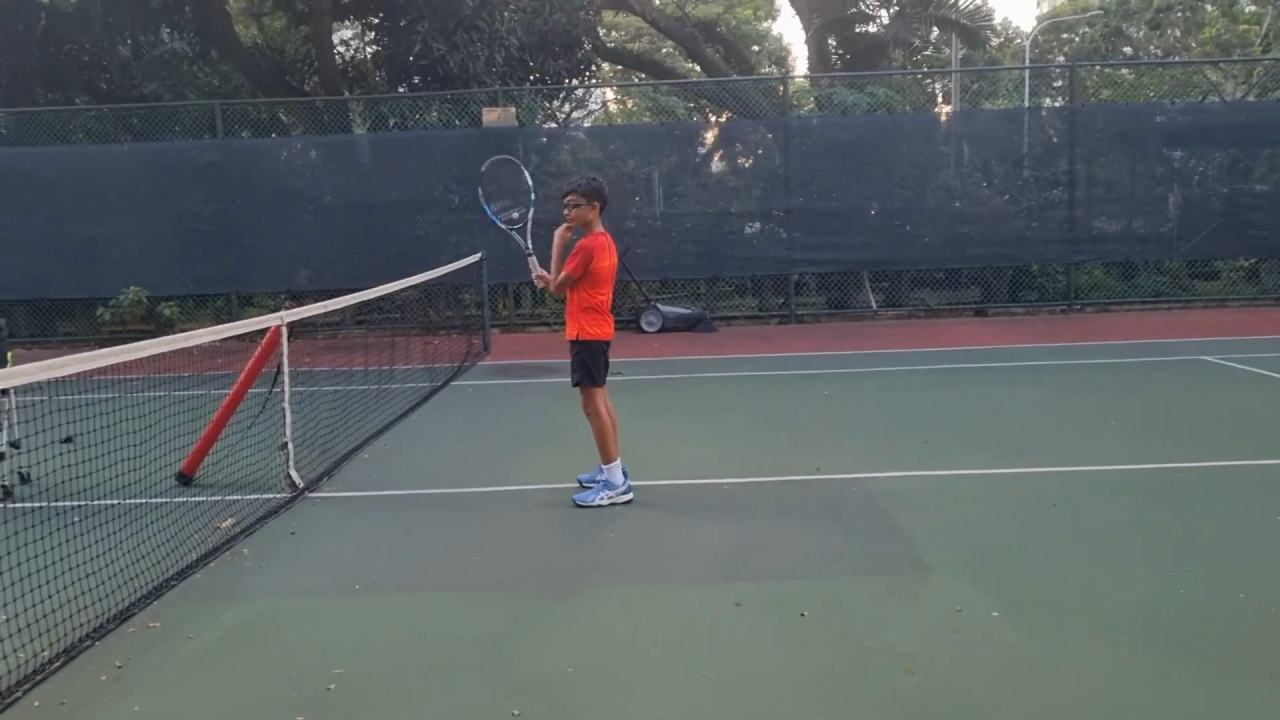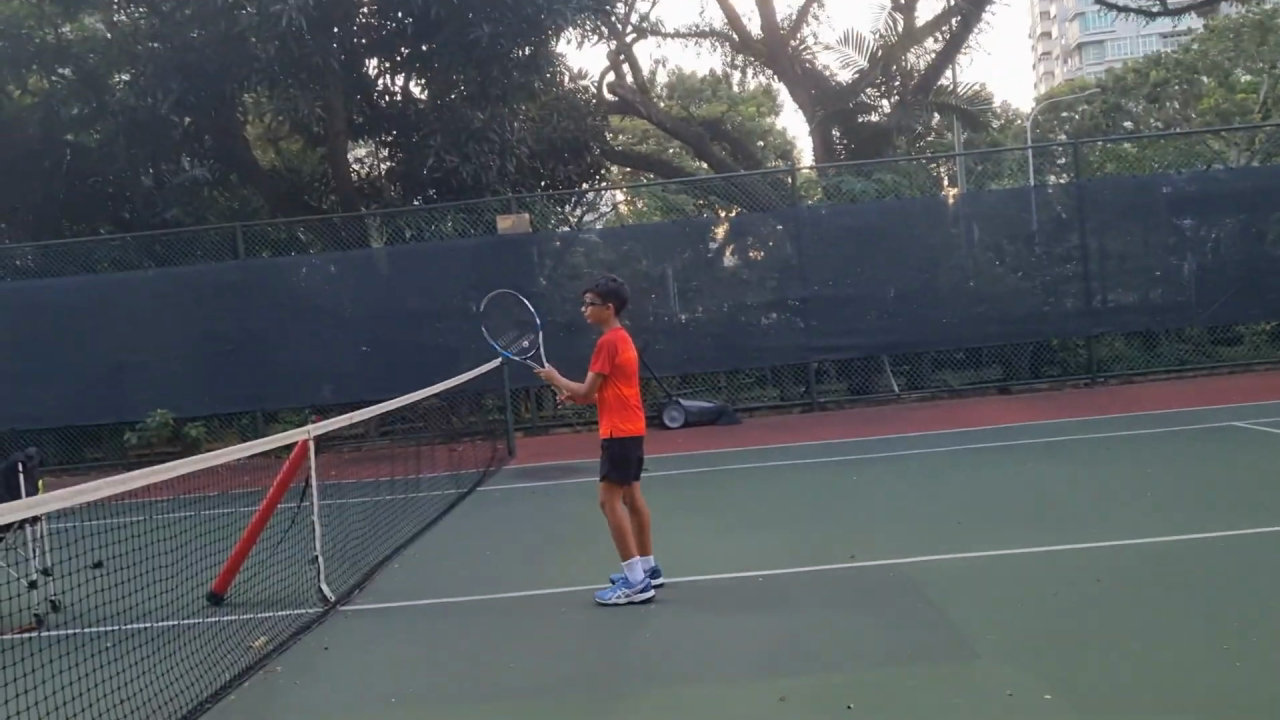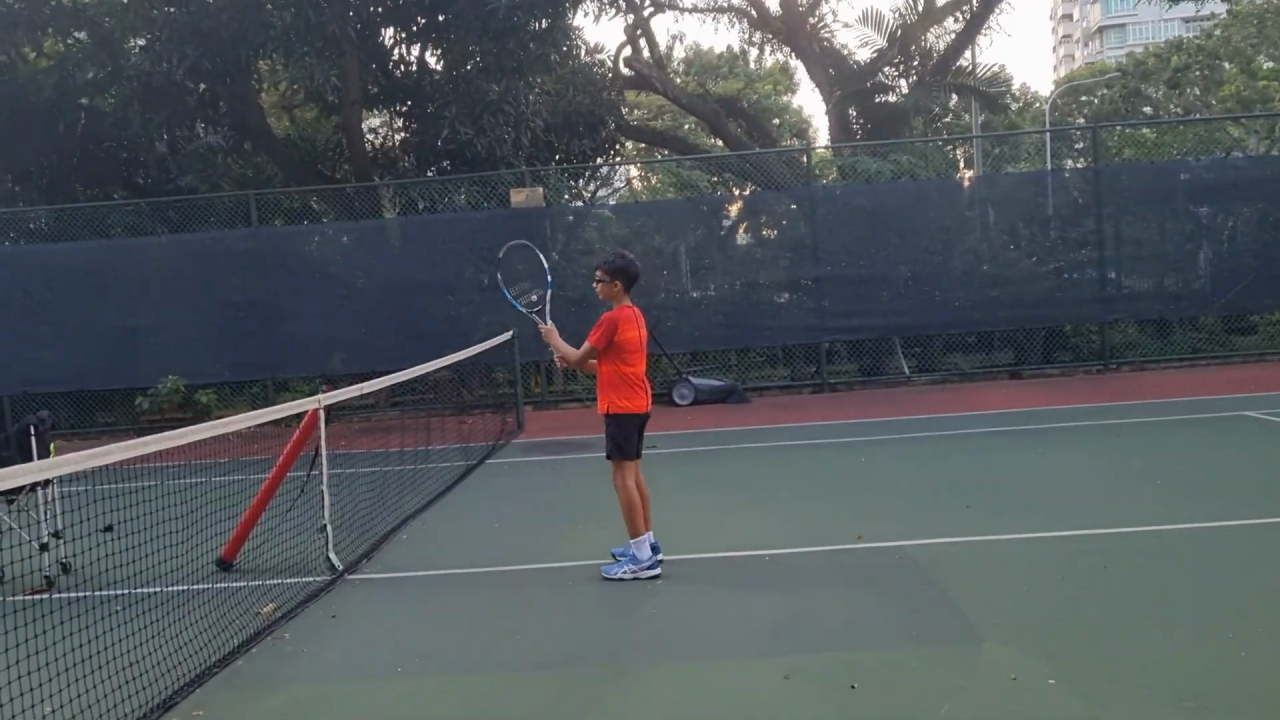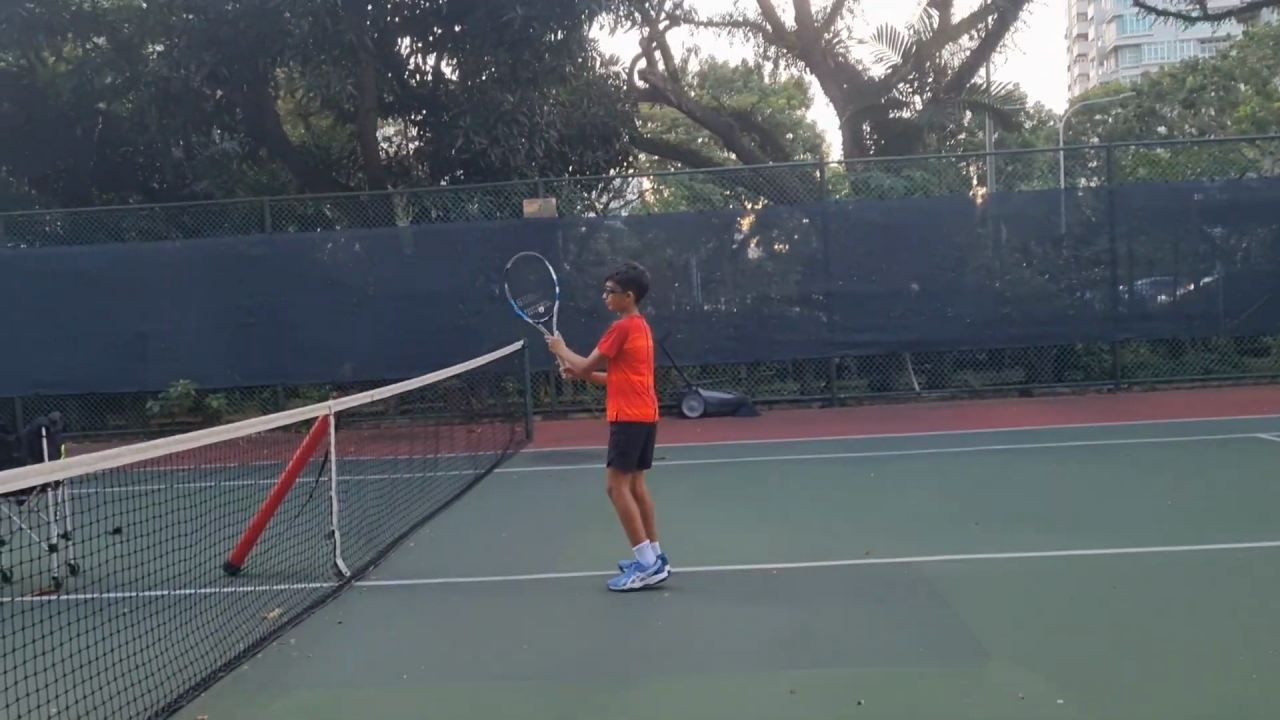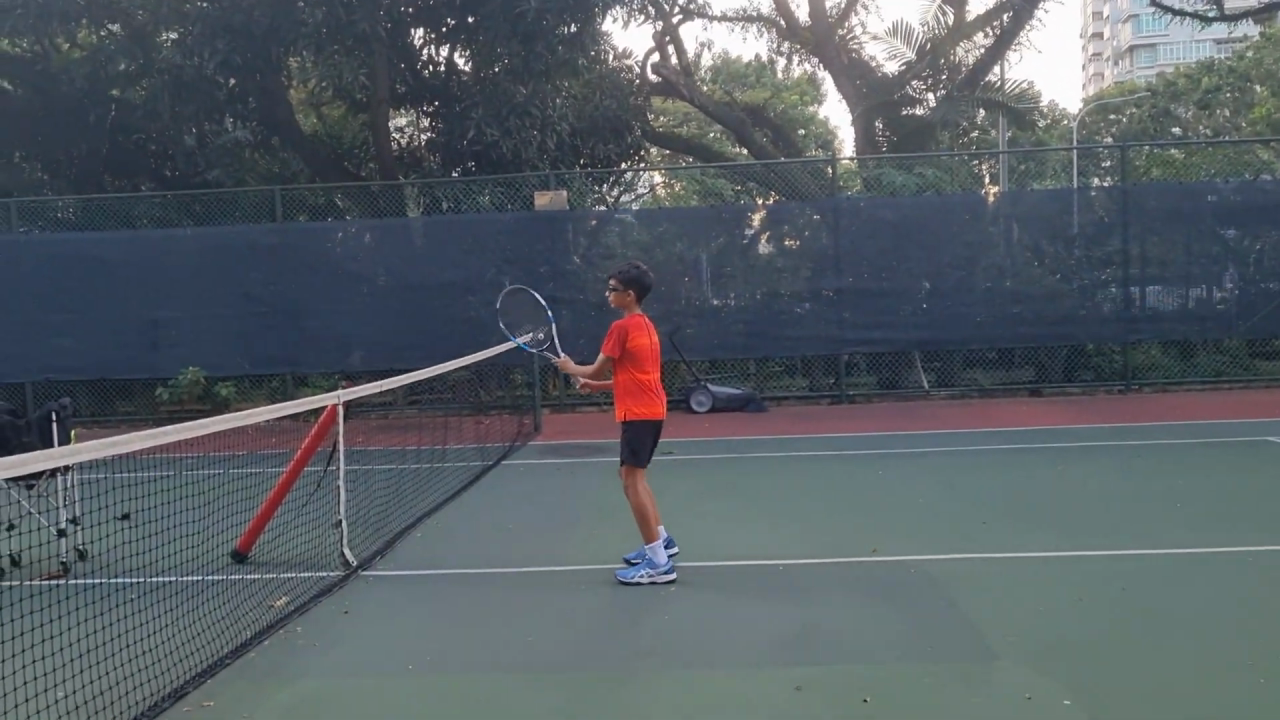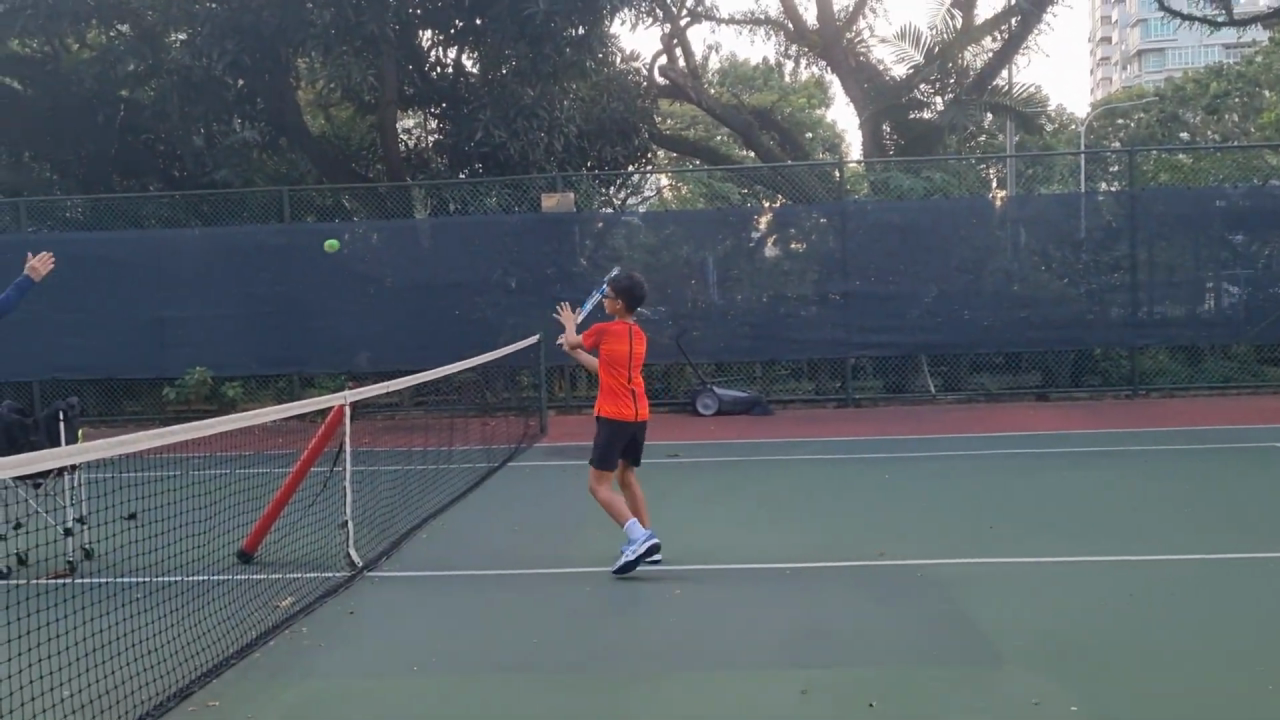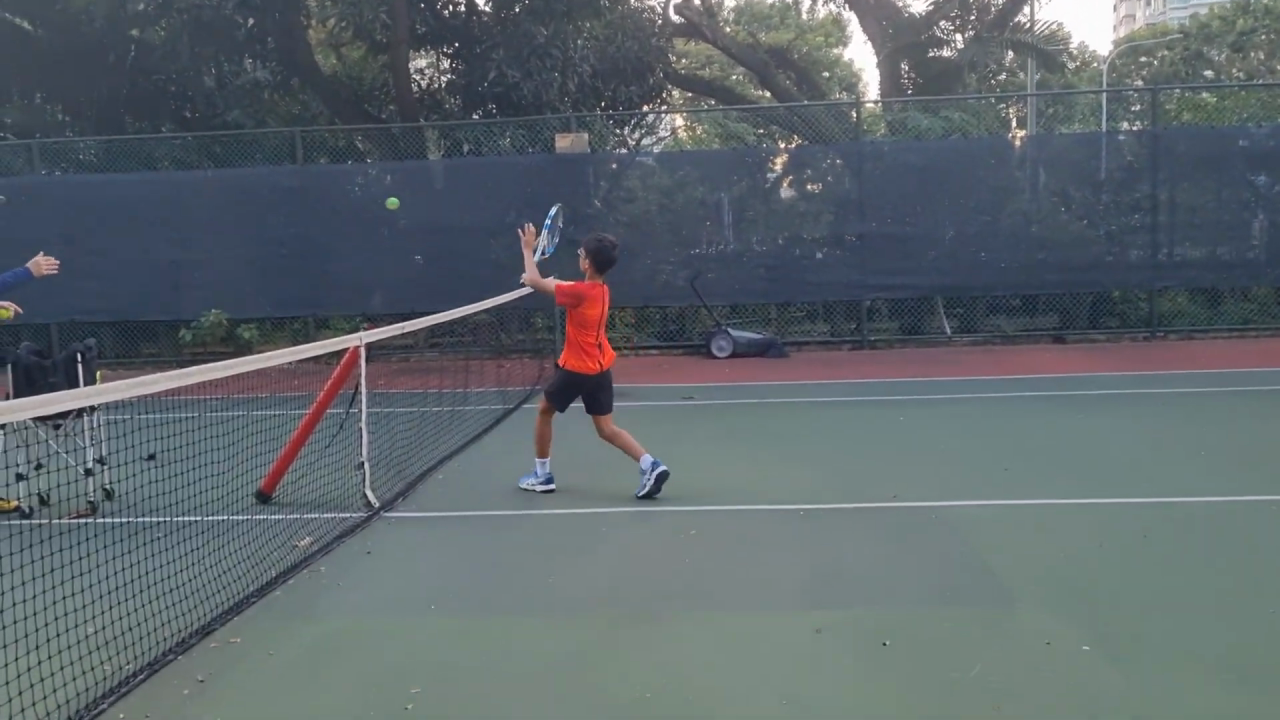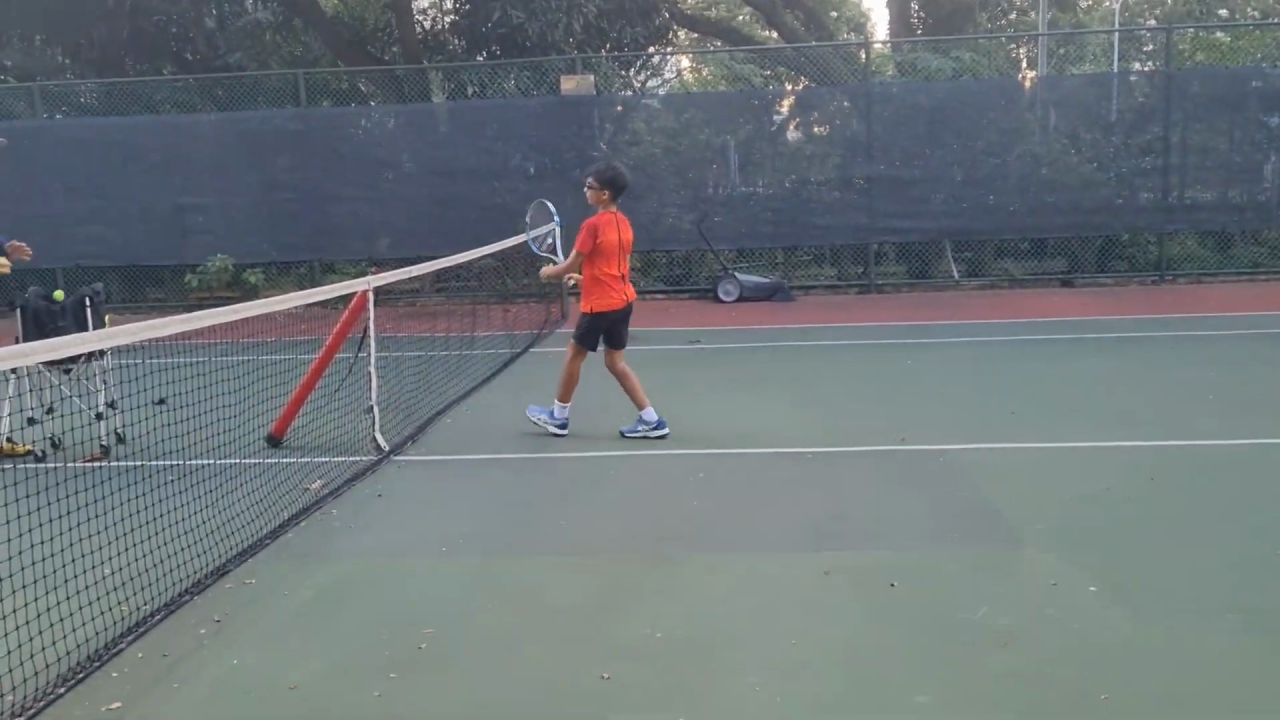
dt=0.4s
person 1, frame 1
left shoulder: (586, 246)
right shoulder: (605, 242)
left elbow: (557, 289)
left wrist: (557, 245)
right wrist: (552, 279)
left hip: (586, 333)
right hip: (598, 330)
left knee: (592, 405)
right knee: (600, 400)
left ankle: (615, 484)
right ankle: (613, 470)
person 1, frame 2
left shoulder: (607, 342)
right shoulder: (622, 339)
left elbow: (587, 392)
left wrist: (556, 379)
right wrist: (576, 396)
left hip: (619, 431)
right hip: (631, 429)
left knee: (610, 502)
right knee: (631, 497)
left ankle: (635, 581)
right ankle: (647, 567)
person 1, frame 3
left shoulder: (611, 320)
right shoulder: (635, 316)
left elbow: (578, 359)
left wrist: (554, 339)
right wrist: (574, 361)
left hip: (621, 407)
right hip: (638, 404)
left knee: (622, 478)
right knee: (633, 474)
left ankle: (642, 559)
right ankle: (647, 544)
person 1, frame 4
left shoulder: (621, 328)
right shoulder: (640, 327)
left elbow: (586, 366)
left wrist: (561, 349)
right wrist: (580, 373)
left hip: (629, 417)
right hip: (645, 415)
left knee: (617, 488)
right knee: (636, 485)
left ankle: (647, 564)
right ankle: (653, 555)
person 1, frame 5
left shoulder: (621, 328)
right shoulder: (645, 325)
left elbow: (596, 371)
left wrist: (571, 368)
right wrist: (599, 387)
left hip: (638, 414)
right hip: (651, 411)
left knee: (633, 483)
right knee: (635, 478)
left ankle: (658, 563)
right ankle: (661, 541)
person 1, frame 6
left shoulder: (603, 331)
right shoulder: (640, 337)
left elbow: (572, 343)
left wrist: (570, 324)
right wrist: (576, 353)
left hip: (614, 416)
right hip: (639, 415)
left knee: (599, 485)
right knee: (626, 477)
left ankle: (639, 537)
right ankle: (642, 538)
person 1, frame 7
left shoulder: (579, 293)
right shoulder: (601, 290)
left elbow: (537, 283)
right elbow: (555, 284)
left wrist: (528, 249)
right wrist: (534, 276)
left hip: (576, 368)
right hip: (601, 366)
left knee: (545, 411)
right knee: (606, 428)
left ankle: (542, 475)
right ankle: (650, 465)
person 1, frame 8
left shoulder: (593, 225)
right shoulder: (624, 223)
left elbow: (569, 267)
left wrist: (549, 272)
right wrist: (585, 278)
left hip: (599, 304)
right hip: (624, 301)
left knee: (574, 356)
right knee: (615, 362)
left ankle: (558, 417)
right ankle: (651, 421)
